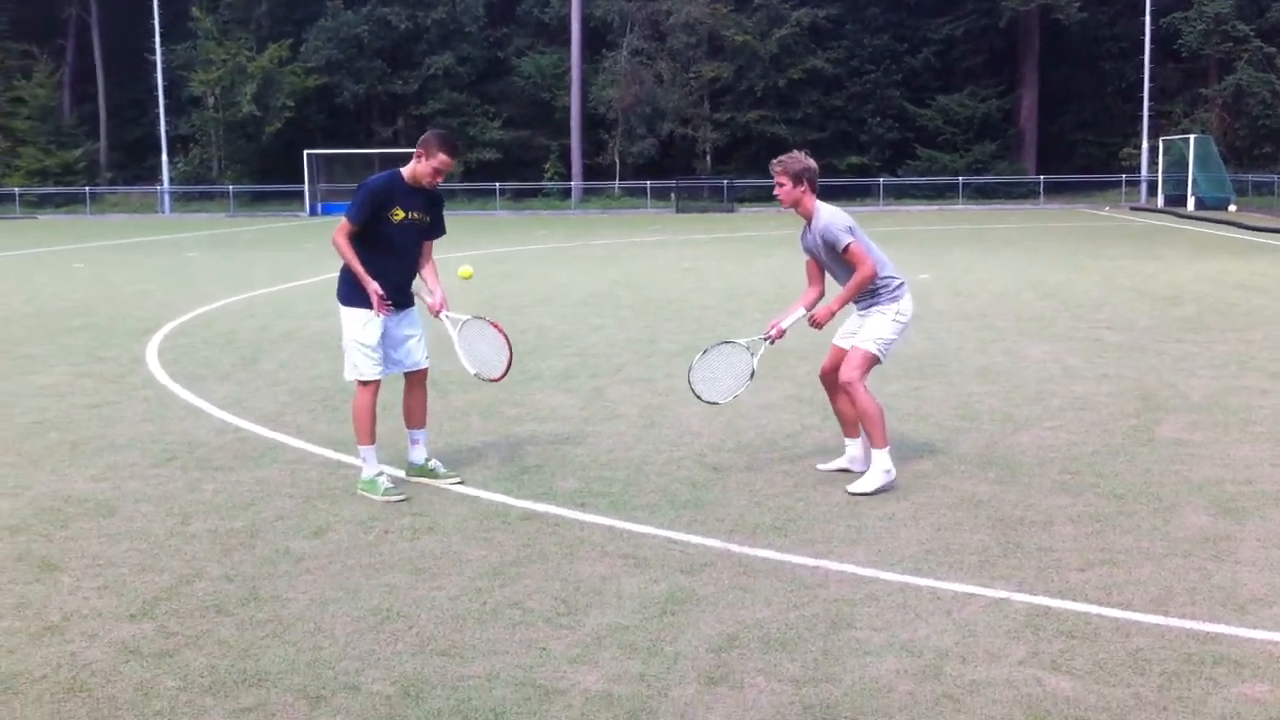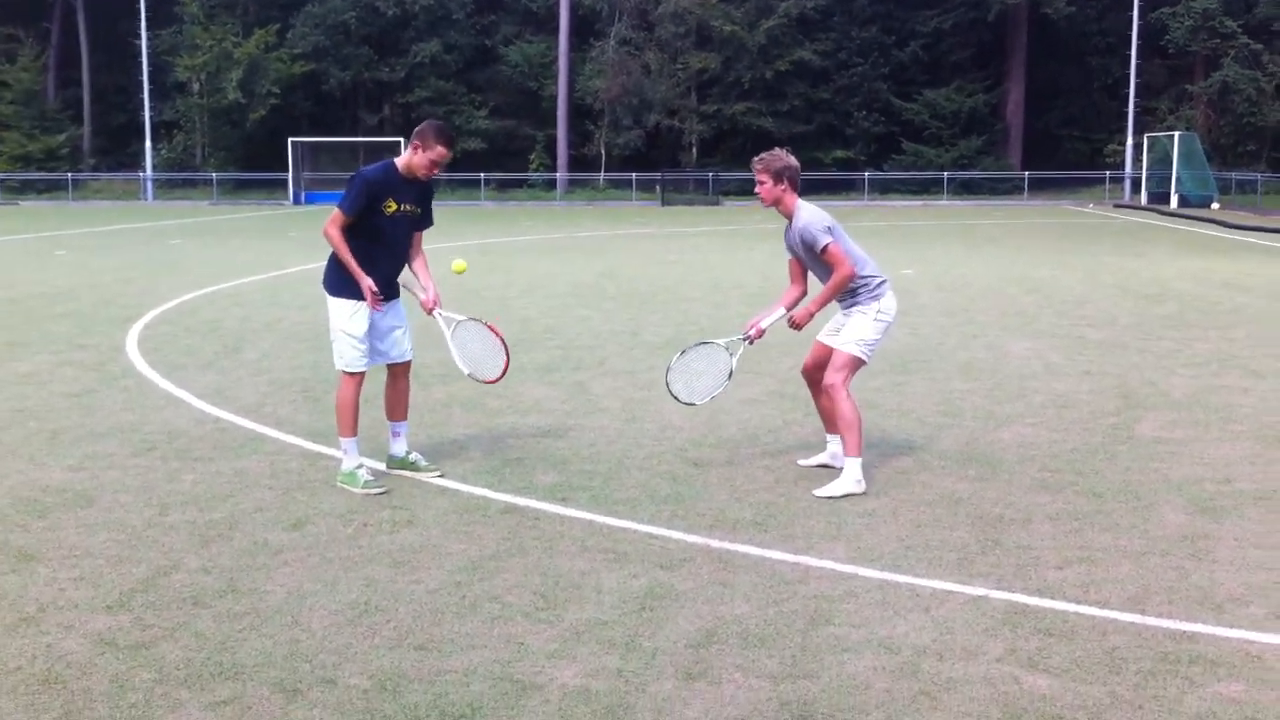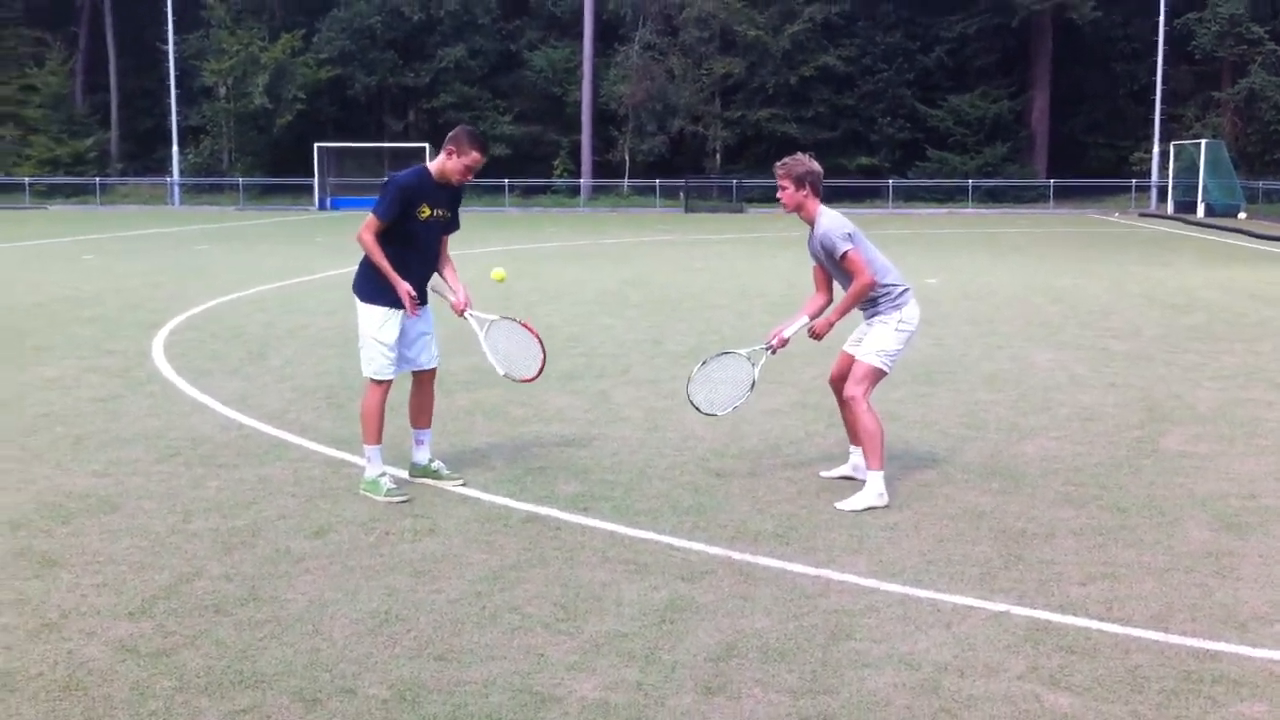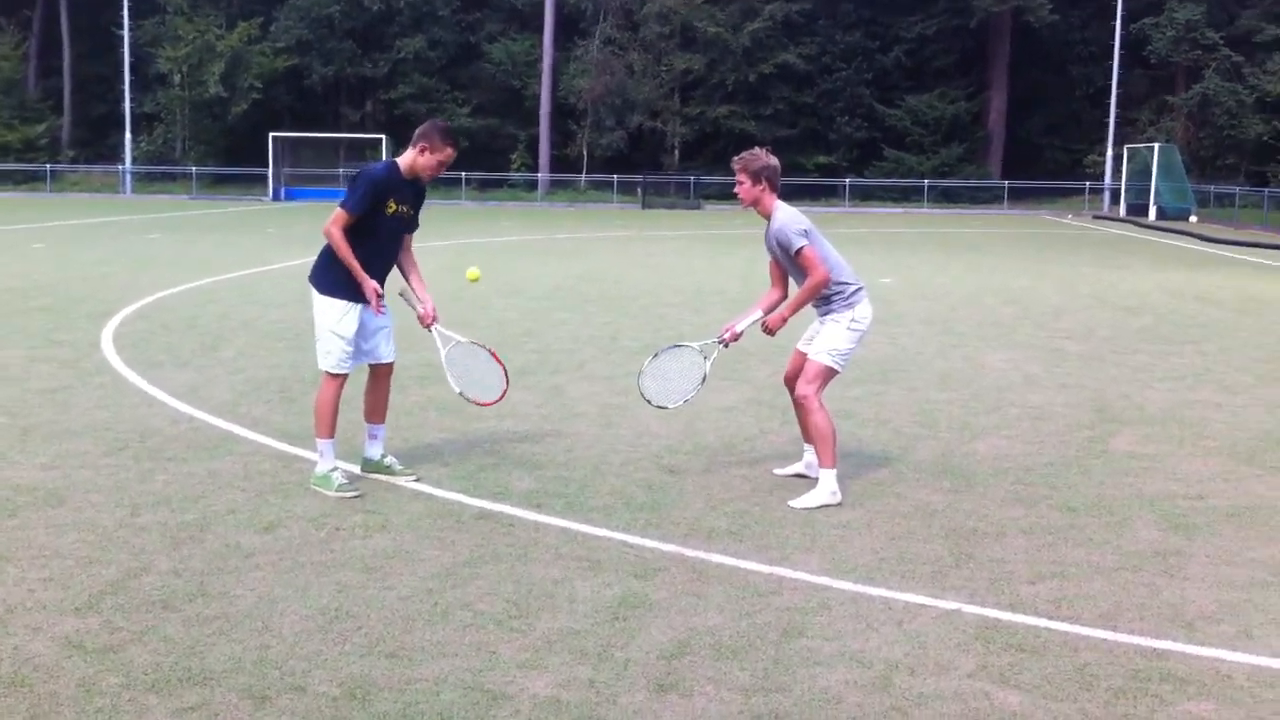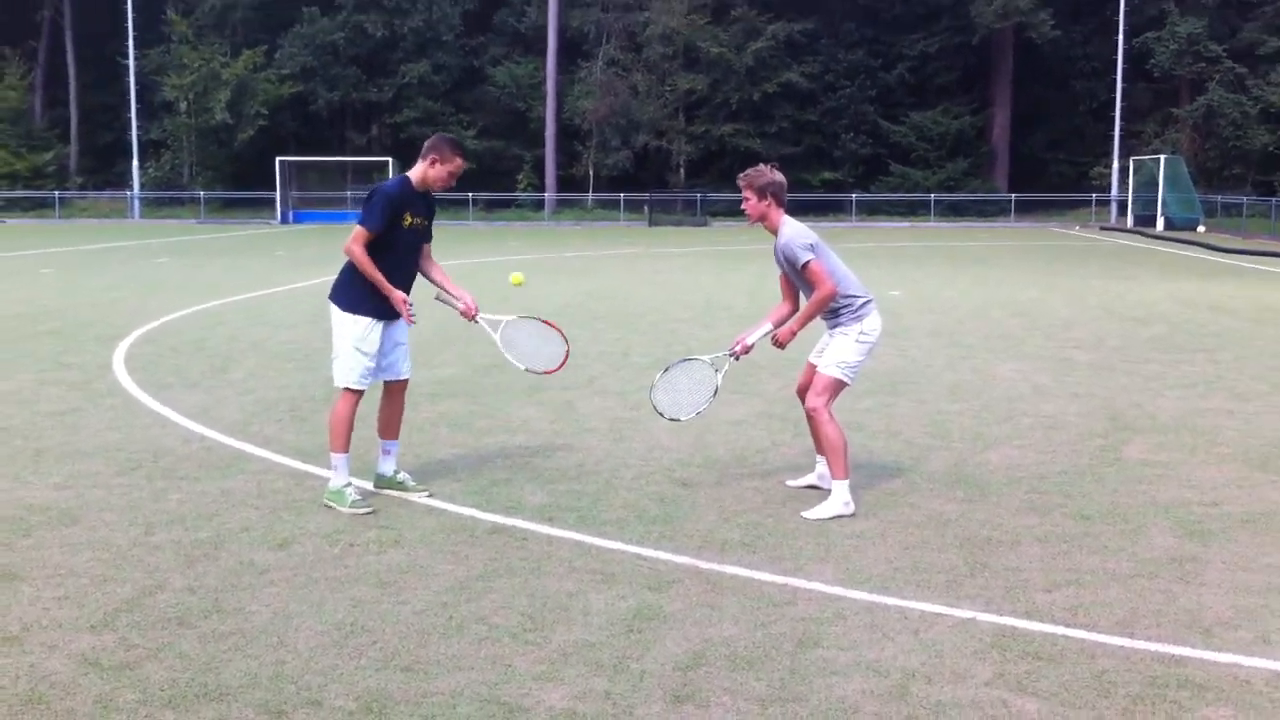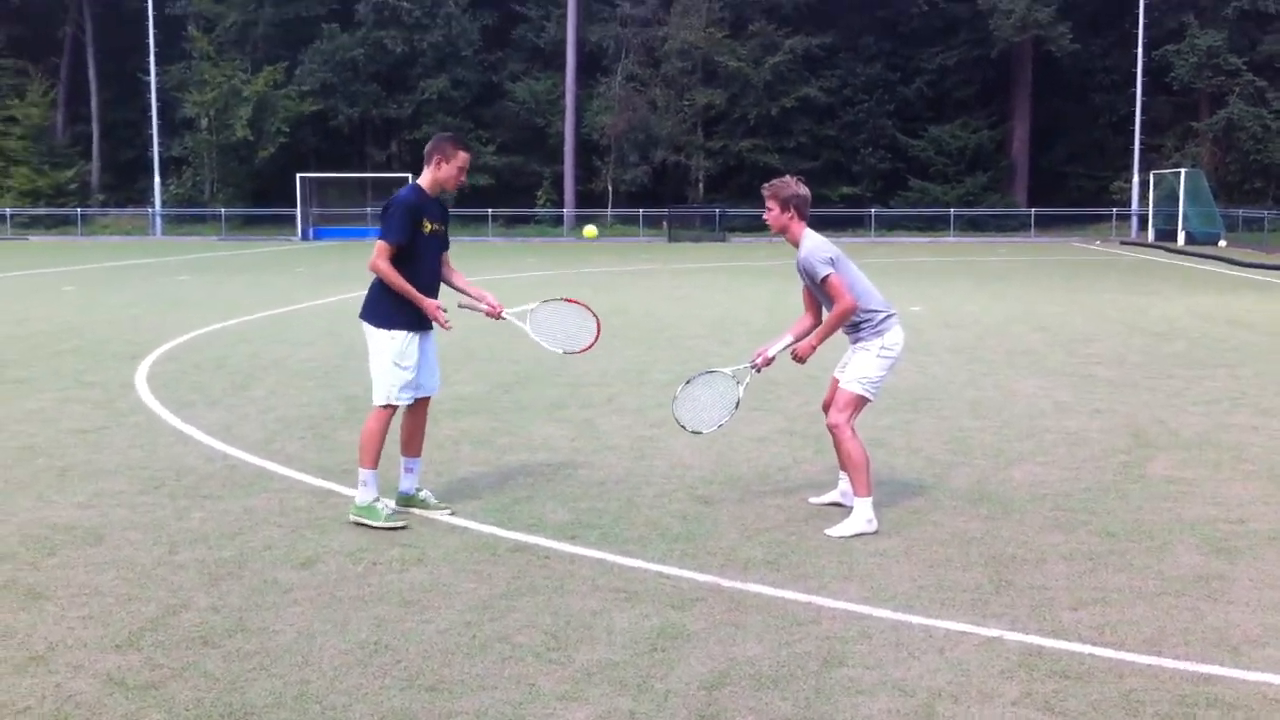
dt=0.2s
person 1, frame 1
left shoulder: (432, 200)
right shoulder: (377, 188)
left elbow: (425, 256)
right elbow: (340, 237)
left wrist: (436, 291)
right wrist: (367, 282)
left hip: (402, 301)
right hip: (362, 299)
left knee: (417, 373)
right knee: (368, 382)
left ankle: (418, 458)
right ankle: (369, 472)
person 1, frame 2
left shoulder: (422, 190)
right shoulder: (371, 179)
left elbow: (414, 246)
right elbow: (332, 228)
left wrist: (428, 286)
right wrist: (360, 277)
left hip: (388, 292)
right hip: (350, 290)
left knee: (400, 365)
right knee: (353, 372)
left ankle: (399, 451)
right ankle: (350, 465)
person 1, frame 3
left shoulder: (451, 194)
right shoulder: (405, 184)
right elbow: (365, 235)
left wrist: (458, 289)
right wrist: (397, 282)
left hip: (415, 298)
right hip: (380, 296)
left knee: (426, 372)
right knee: (380, 380)
left ankle: (421, 460)
right ankle: (373, 472)
person 1, frame 4
left shoulder: (415, 192)
right shoulder: (375, 178)
left elbow: (403, 250)
right elbow: (332, 229)
left wrist: (424, 298)
right wrist: (363, 279)
left hip: (371, 293)
right hip: (338, 289)
left knee: (383, 366)
right knee: (336, 374)
left ankle: (374, 455)
right ankle: (324, 468)
person 1, frame 5
left shoulder: (426, 204)
right shoulder: (389, 194)
left elbow: (425, 260)
right elbow: (353, 247)
left wrist: (460, 296)
right wrist: (391, 291)
left hip: (389, 311)
right hip: (357, 306)
left knee: (397, 383)
right knee: (352, 390)
left ankle: (387, 470)
right ankle: (338, 484)
person 1, frame 6
left shoulder: (439, 209)
right shoulder: (405, 203)
left elbow: (442, 266)
right elbow: (379, 263)
left wrist: (482, 296)
right wrist: (423, 302)
left hip: (418, 324)
right hip: (390, 322)
left knee: (419, 402)
right knee: (387, 404)
left ankle: (409, 489)
right ankle: (365, 500)
person 2, frame 1
left shoulder: (829, 222)
right shoulder: (808, 233)
left elbow: (868, 269)
right elbow: (815, 288)
left wrist: (832, 308)
right wrist: (785, 319)
left hip: (890, 303)
right hip: (867, 307)
left knee: (852, 377)
right knee: (829, 374)
left ankle: (881, 465)
right ankle: (855, 453)
person 2, frame 2
left shoulder: (808, 222)
right shoulder: (792, 230)
left elbow: (846, 270)
right elbow: (798, 287)
left wrist: (811, 310)
right wrist: (763, 318)
left hip: (872, 302)
right hip: (853, 305)
left knee: (834, 382)
right knee: (812, 370)
left ankle: (853, 473)
right ankle: (836, 449)
person 2, frame 3
left shoulder: (828, 228)
right shoulder: (815, 235)
left elbow: (865, 279)
right elbow: (823, 295)
left wrist: (830, 320)
right wrist: (786, 328)
left hip: (894, 312)
right hip: (878, 314)
left knee: (855, 393)
right knee: (839, 380)
left ankle: (875, 487)
right ankle: (858, 461)
person 2, frame 4
left shoulder: (784, 224)
right shoulder: (772, 229)
left elbow: (820, 275)
right elbow: (779, 290)
left wrist: (784, 315)
right wrist: (741, 322)
left hip: (847, 310)
right hip: (832, 312)
left knee: (807, 392)
right knee: (793, 379)
left ankle: (828, 486)
right ankle: (812, 460)
person 2, frame 5
left shoulder: (791, 238)
right shoulder: (782, 242)
left elbow: (827, 289)
right elbow: (789, 304)
left wrist: (792, 329)
right wrist: (751, 335)
left hip: (856, 323)
right hip: (843, 323)
left knee: (817, 404)
right knee: (806, 391)
left ankle: (842, 496)
right ankle: (824, 471)
person 2, frame 6
left shoulder: (811, 252)
right shoulder: (806, 253)
left elbow: (846, 303)
right elbow: (812, 316)
left wrist: (811, 343)
right wrist: (773, 347)
left hip: (878, 338)
right hip: (866, 338)
left knee: (839, 420)
right knee: (831, 407)
left ankle: (864, 514)
right ankle: (847, 489)
